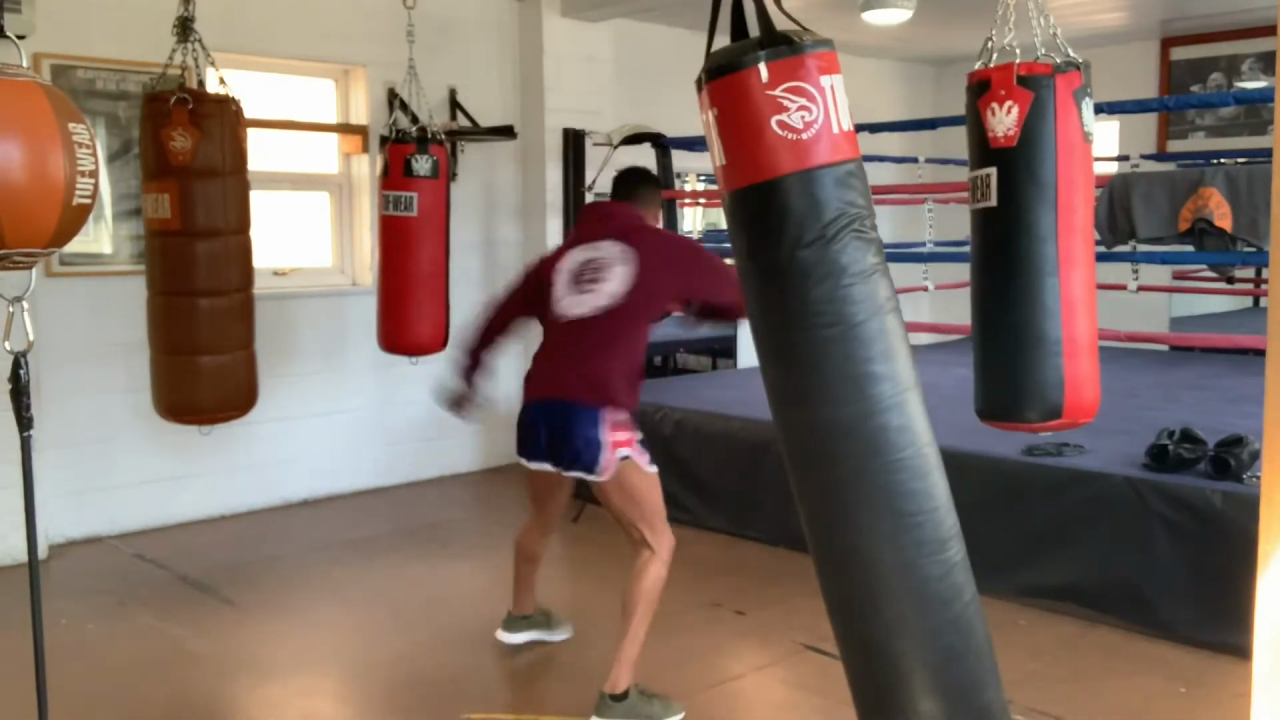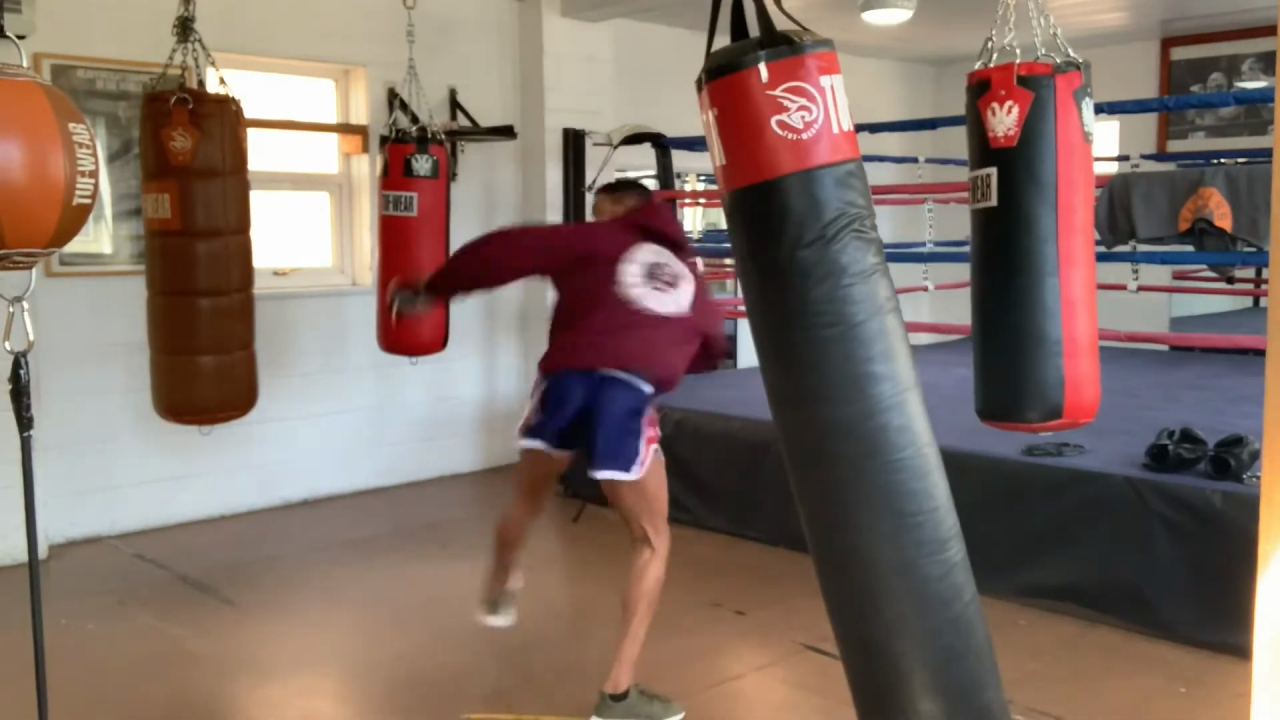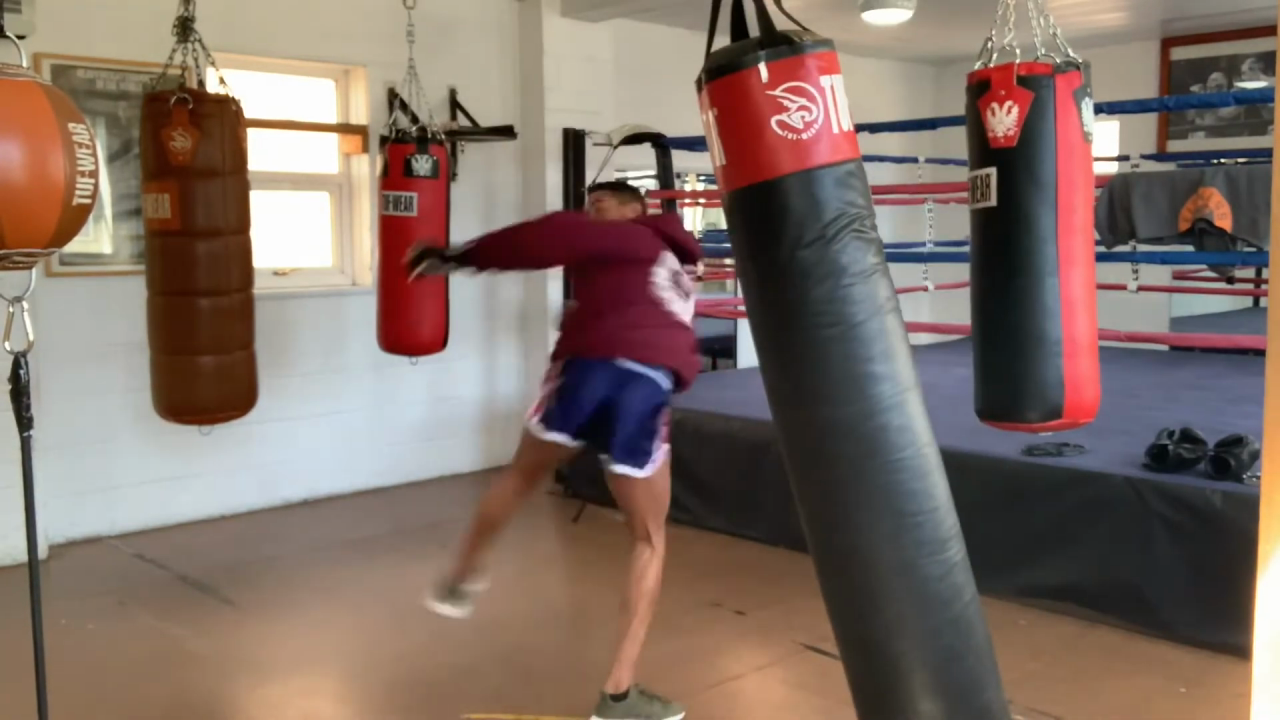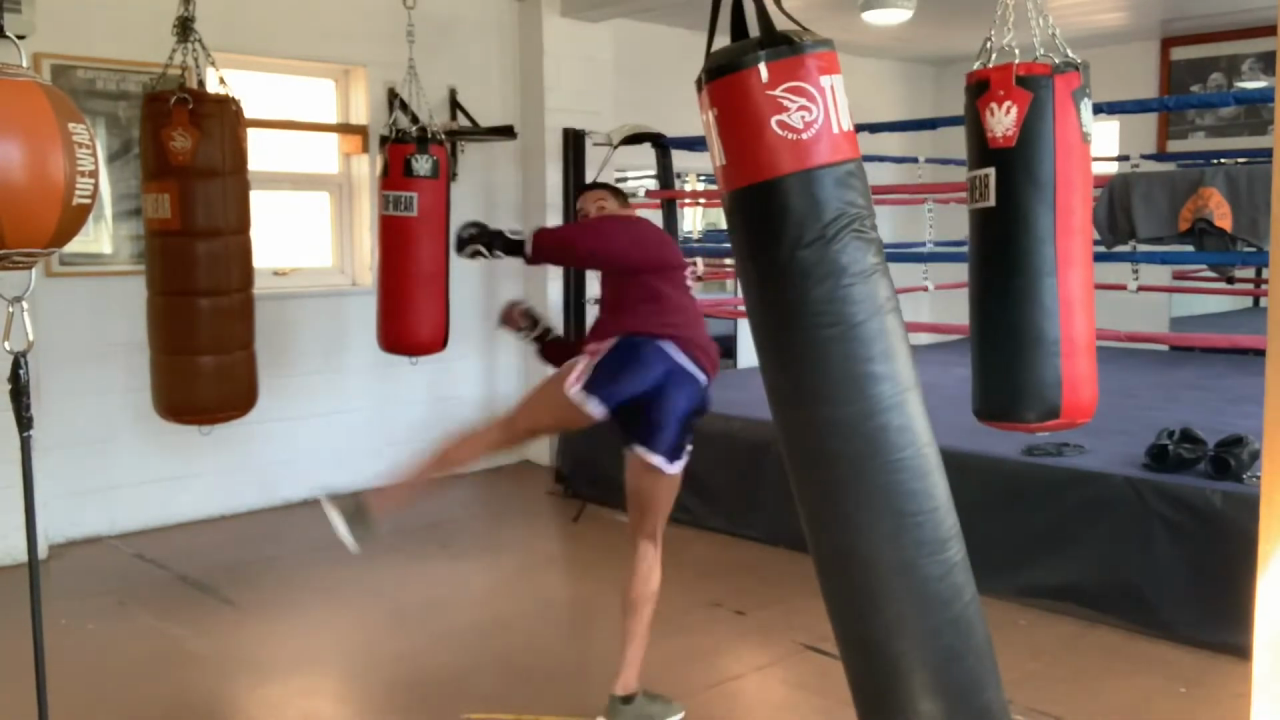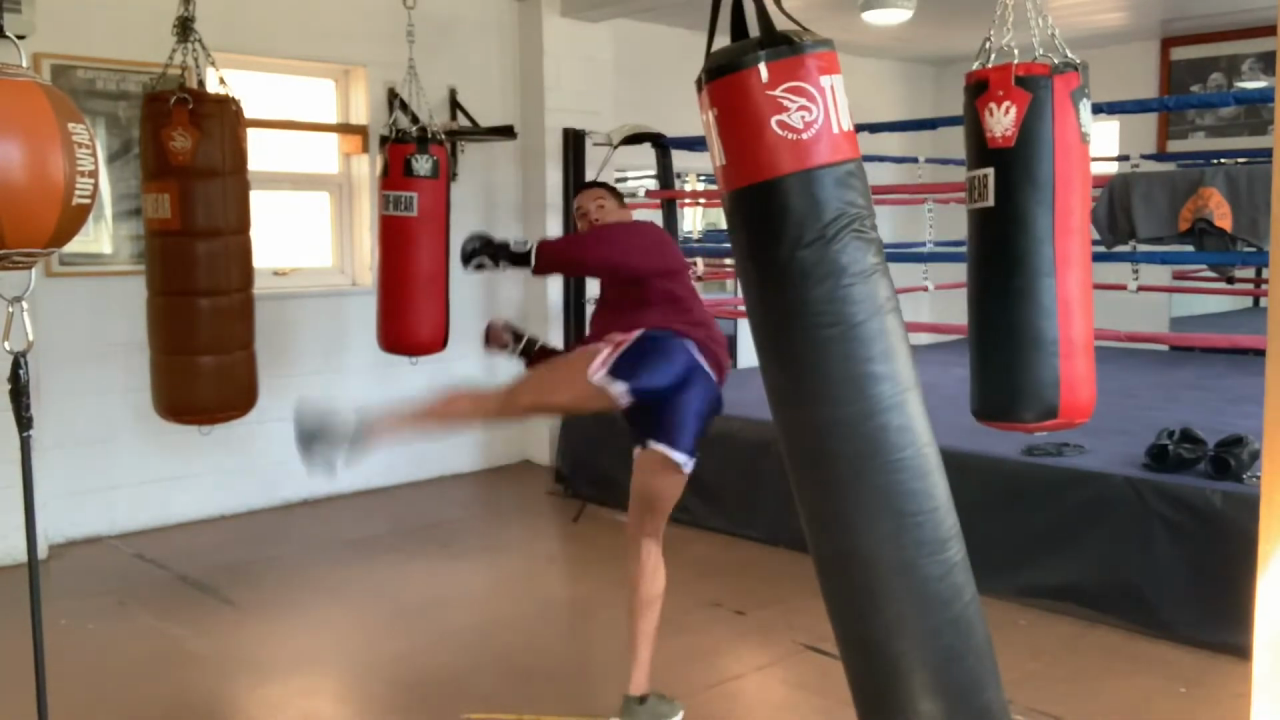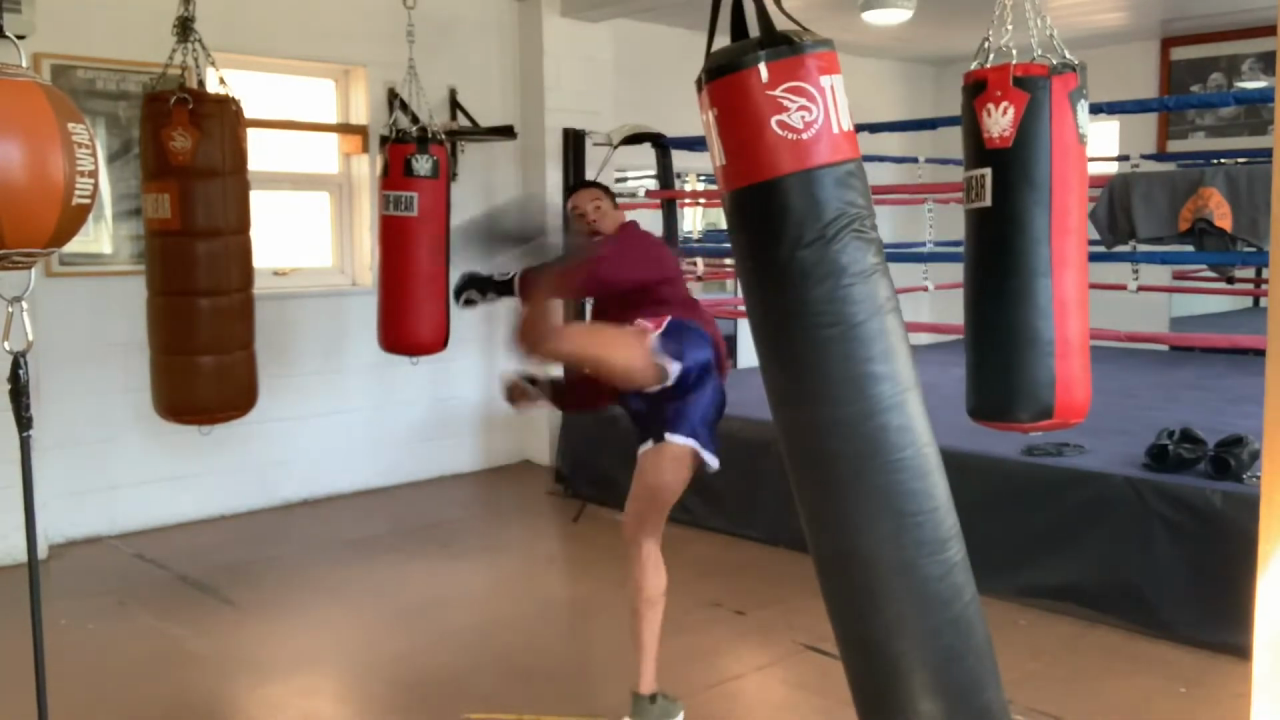
dt=0.1s
person 1, frame 1
left shoulder: (567, 253)
right shoulder: (663, 252)
left elbow: (502, 316)
right elbow: (735, 300)
left wrist: (469, 375)
left hip: (540, 406)
right hip: (597, 415)
left knee: (544, 519)
right knee: (655, 546)
left ankle: (520, 616)
person 1, frame 2
left shoulder: (587, 242)
right shoulder: (685, 269)
left elbow: (501, 249)
right elbow: (714, 347)
left wrist: (431, 289)
left hip: (568, 383)
right hip: (628, 398)
left knee: (529, 497)
right knee: (651, 545)
left ankle: (497, 592)
person 1, frame 3
left shoulder: (634, 238)
right shoulder: (680, 277)
left elbow: (559, 232)
left wrist: (459, 255)
left hip: (584, 372)
right hip: (651, 386)
left knee: (517, 479)
right knee: (648, 544)
left ankle: (460, 580)
person 1, frame 4
left shoulder: (637, 236)
right shoulder: (649, 278)
left elbow: (615, 245)
left wrist: (517, 244)
right wrist: (543, 335)
left hip: (637, 352)
right hip: (689, 384)
left knee: (496, 433)
right knee: (646, 542)
left ankle: (372, 506)
person 1, frame 5
left shoulder: (644, 241)
right shoulder: (632, 281)
left elbow: (614, 253)
left wrist: (522, 252)
right wrist: (527, 349)
left hip: (653, 347)
right hip: (699, 389)
left knee: (506, 403)
right knee: (646, 538)
left ankle: (361, 433)
person 1, frame 6
left shoulder: (636, 251)
right shoulder: (609, 299)
left elbow: (608, 262)
right elbow: (593, 387)
left wrist: (511, 283)
right wrist: (545, 390)
left hip: (672, 342)
right hip: (692, 399)
left knee: (551, 338)
right knee: (640, 535)
